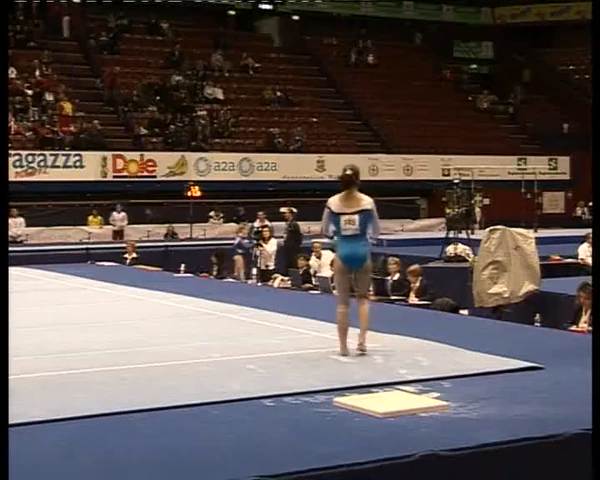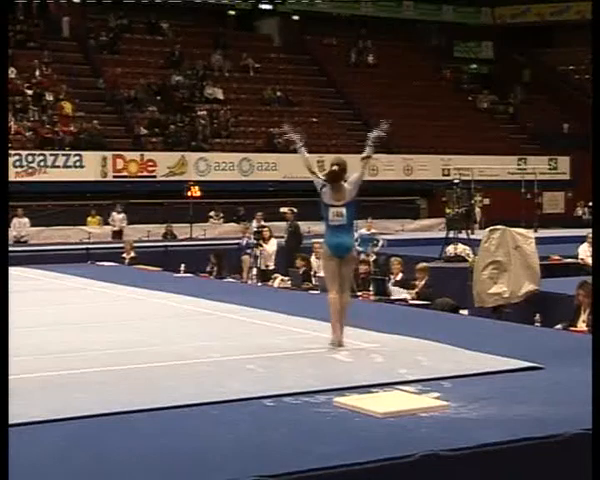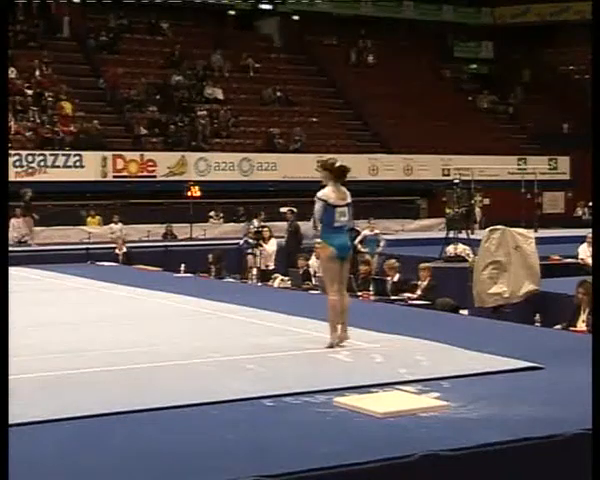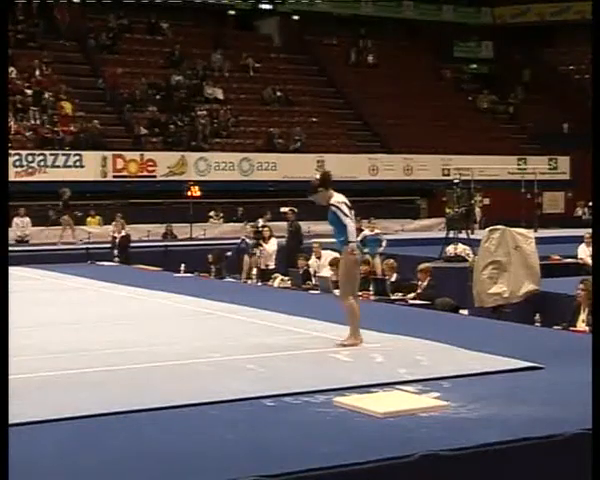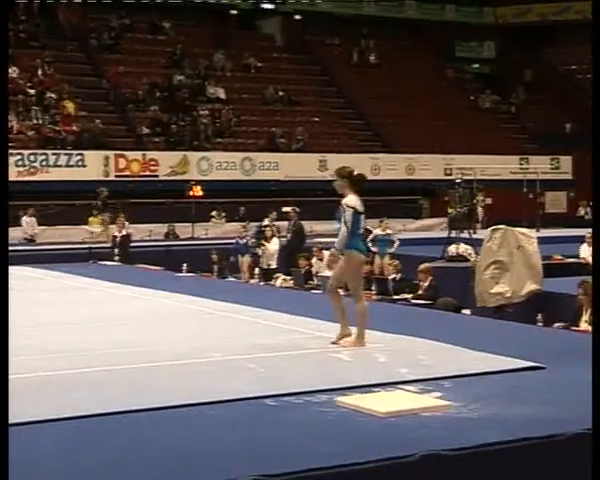
dt=0.7s
person 1, frame 1
left shoulder: (332, 202)
right shoulder: (368, 201)
left elbow: (325, 229)
right elbow: (376, 231)
left hip: (343, 254)
right hip: (362, 253)
left knee: (343, 302)
right knee: (363, 297)
left ankle: (343, 346)
right ankle: (362, 339)
person 1, frame 2
left shoulder: (323, 190)
right shoulder: (350, 189)
left elbow: (310, 168)
right elbow: (363, 165)
left wrist: (299, 144)
right wrist: (372, 140)
left hip: (330, 245)
right hip: (347, 245)
left knee: (334, 291)
right knee: (344, 290)
left ankle: (336, 332)
right ankle: (339, 332)
person 1, frame 3
left shoulder: (322, 194)
right shoulder: (346, 193)
left elbow: (316, 222)
left wrist: (313, 230)
left hip: (330, 244)
right hip: (345, 242)
left knee: (332, 291)
right knee: (342, 290)
left ankle: (334, 335)
right ankle: (343, 331)
person 1, frame 4
left shoulder: (336, 202)
right shoulder: (338, 200)
left elbow: (350, 223)
left wrist: (352, 245)
left hip: (349, 249)
right hip: (349, 249)
left knee: (345, 294)
right knee: (351, 295)
left ankle: (355, 335)
right ankle: (354, 335)
person 1, frame 5
left shoulder: (347, 202)
right shoulder: (354, 200)
left elbow: (345, 231)
left wrist: (334, 251)
right wrist: (337, 251)
left hip: (353, 251)
right hip: (350, 251)
left knee: (357, 295)
right knee: (332, 287)
left ankle: (360, 338)
right ankle: (345, 329)
